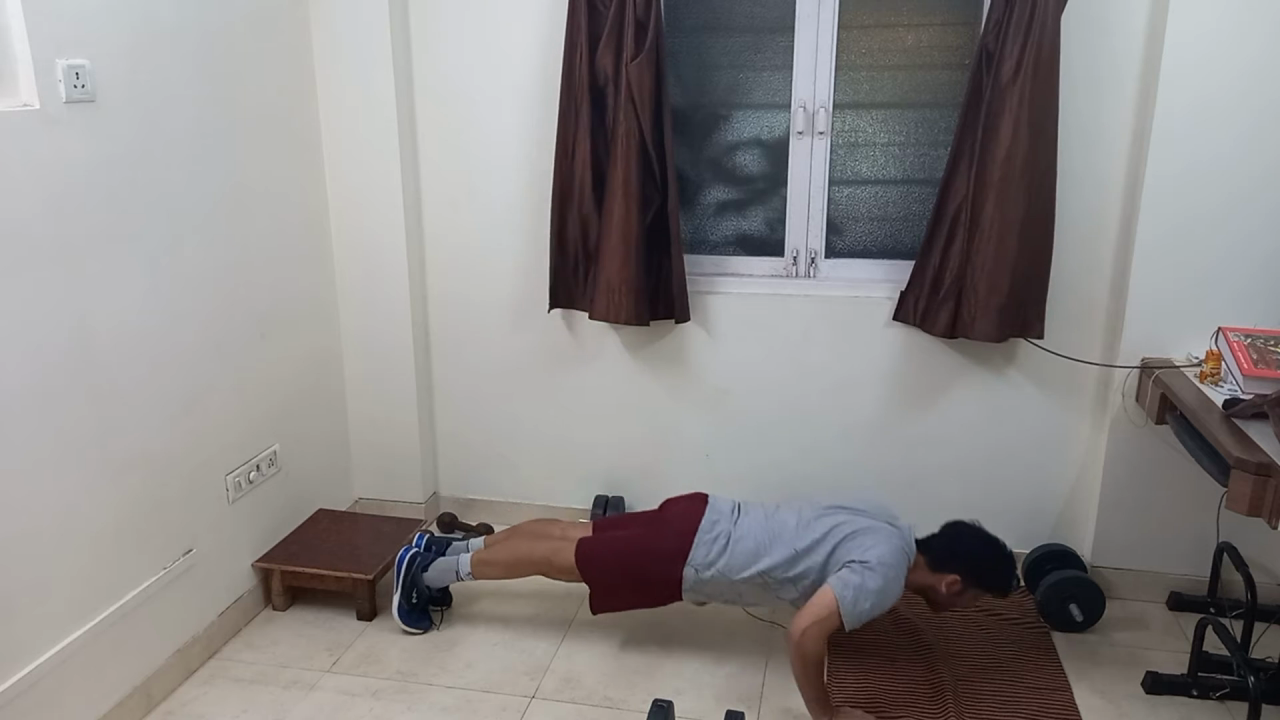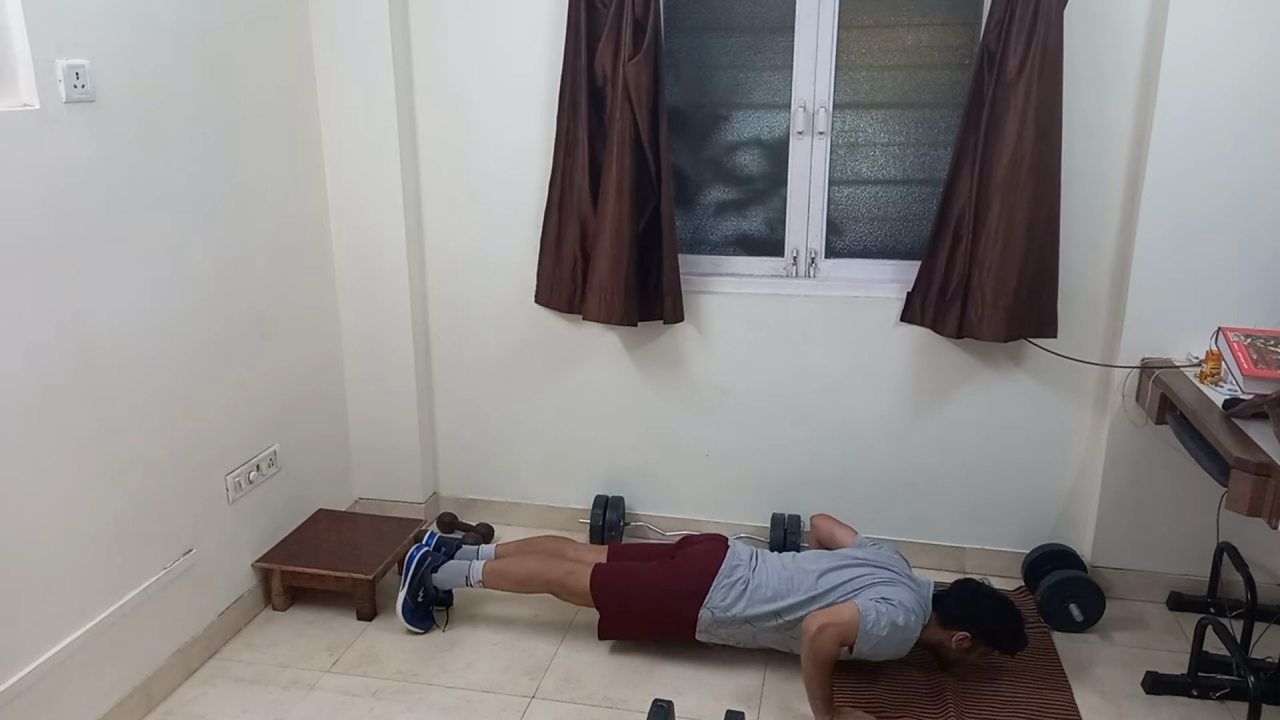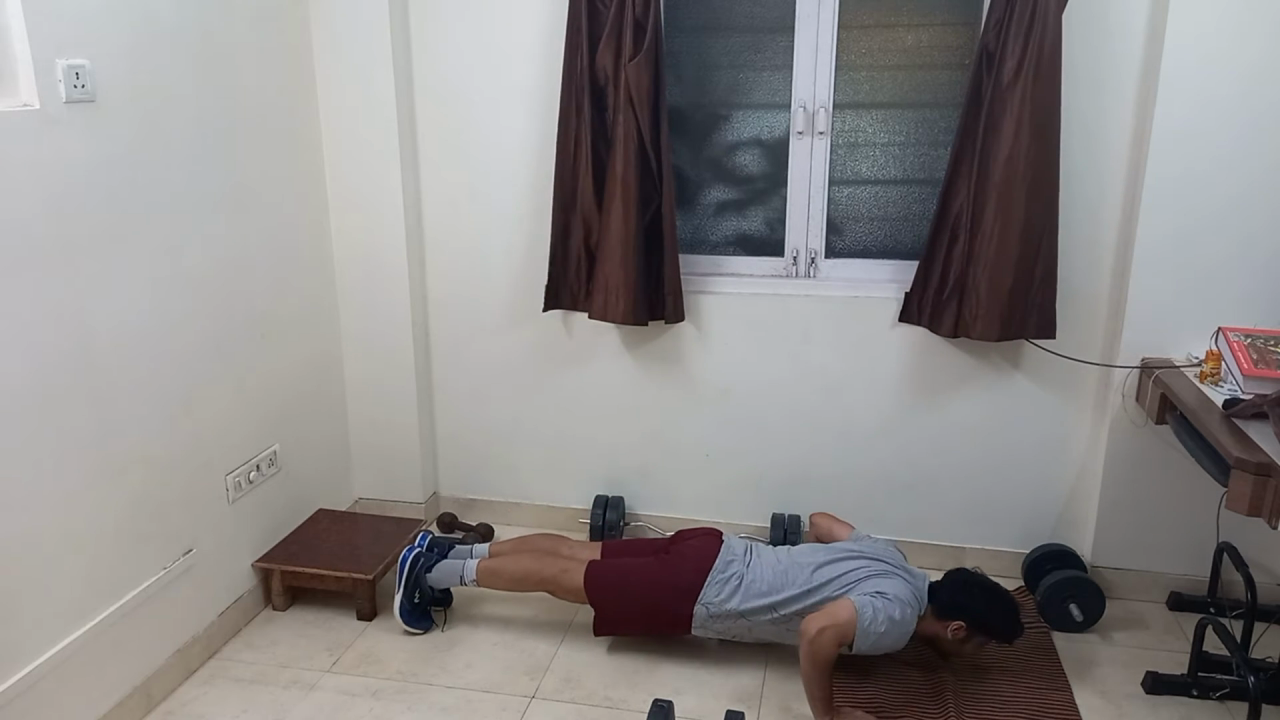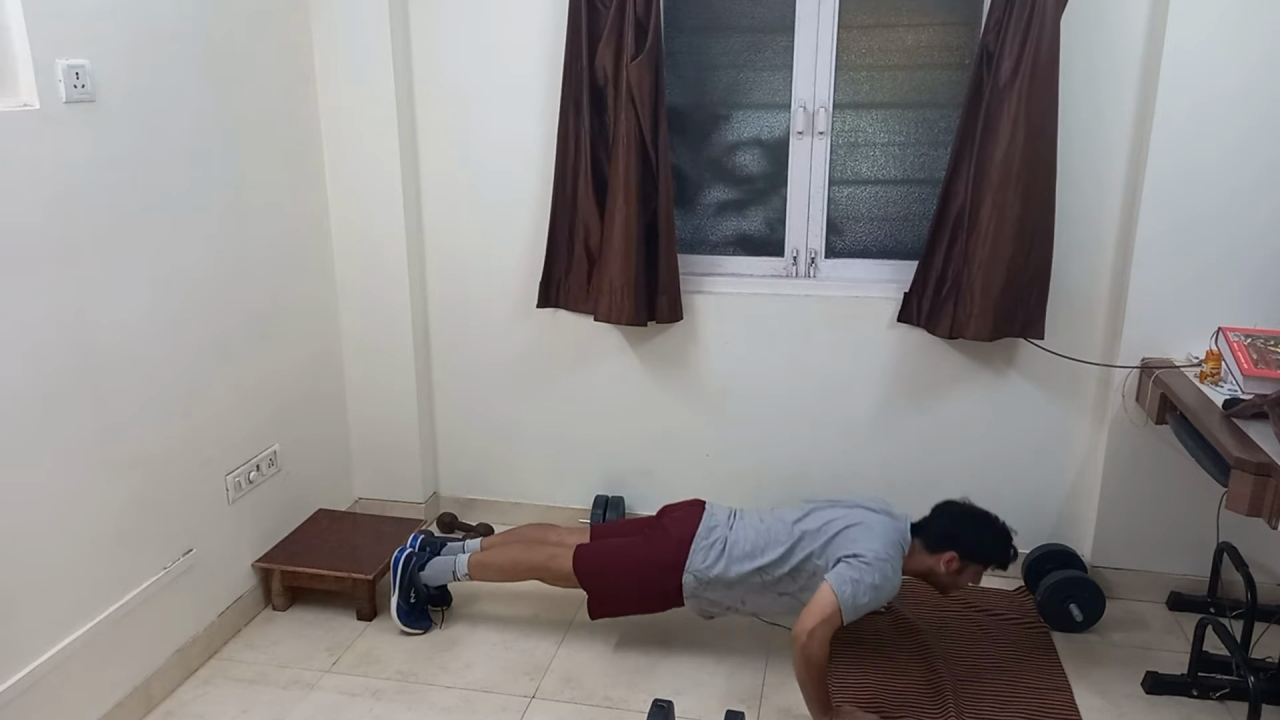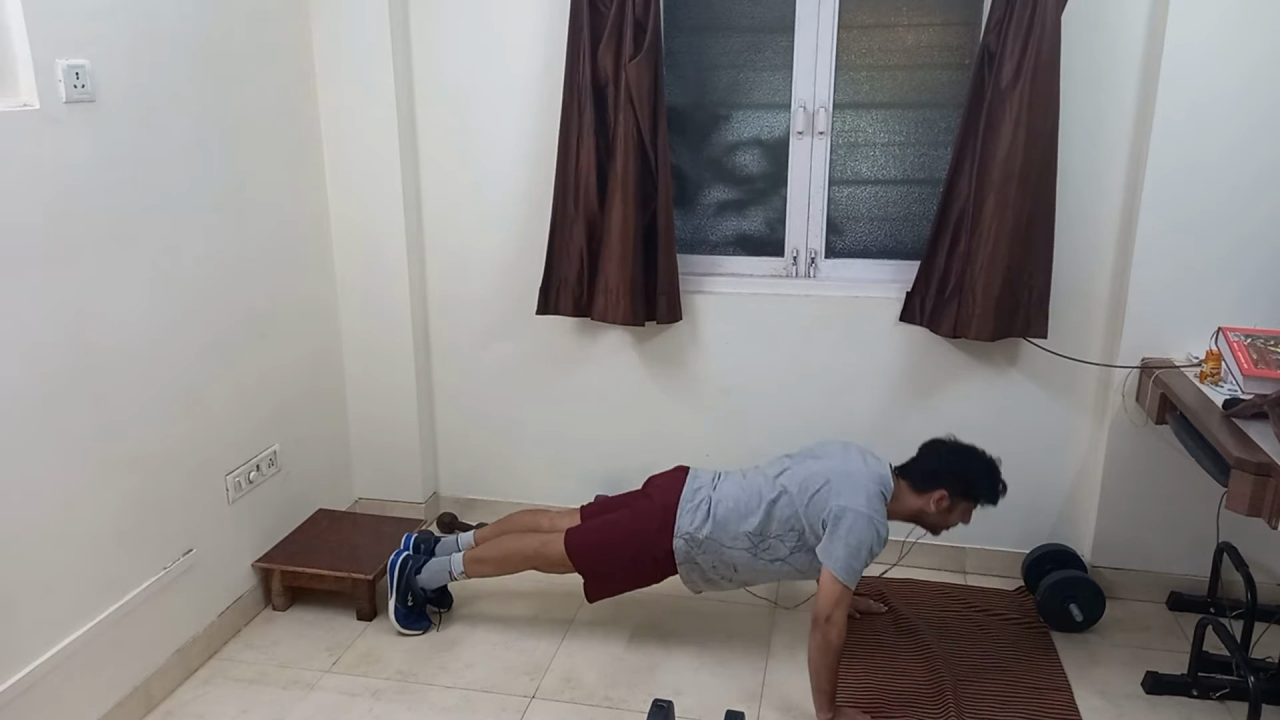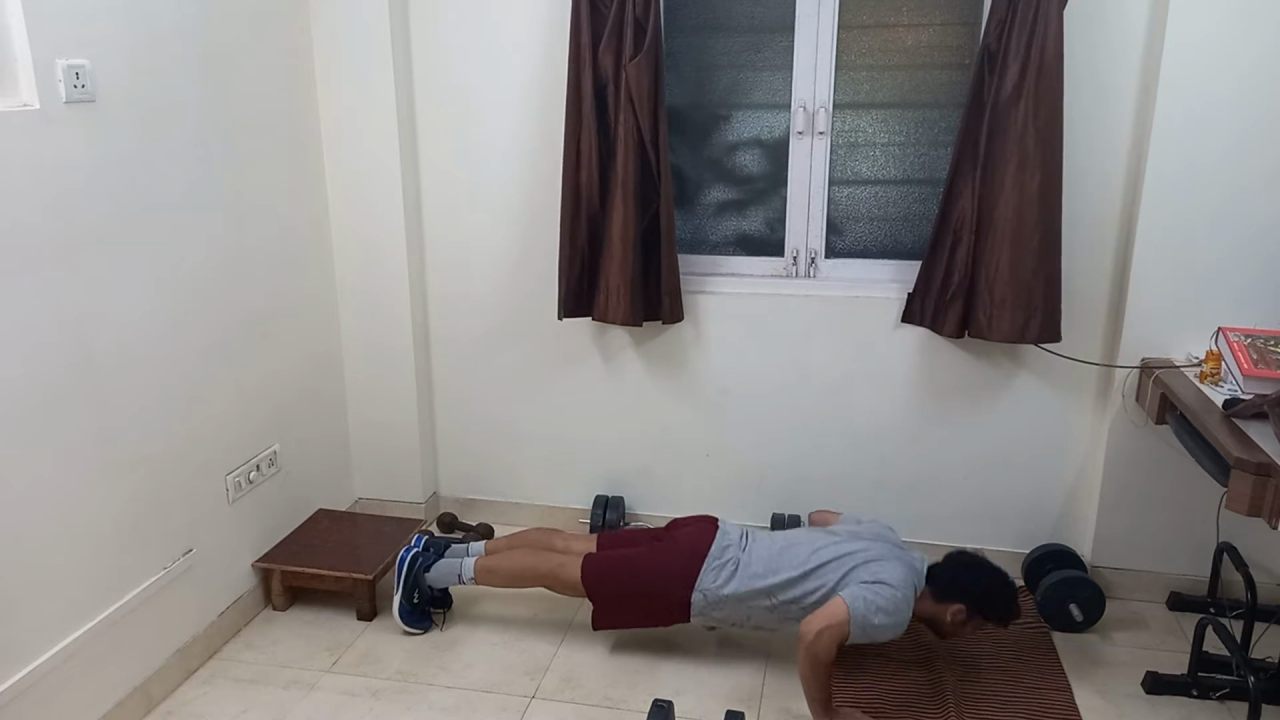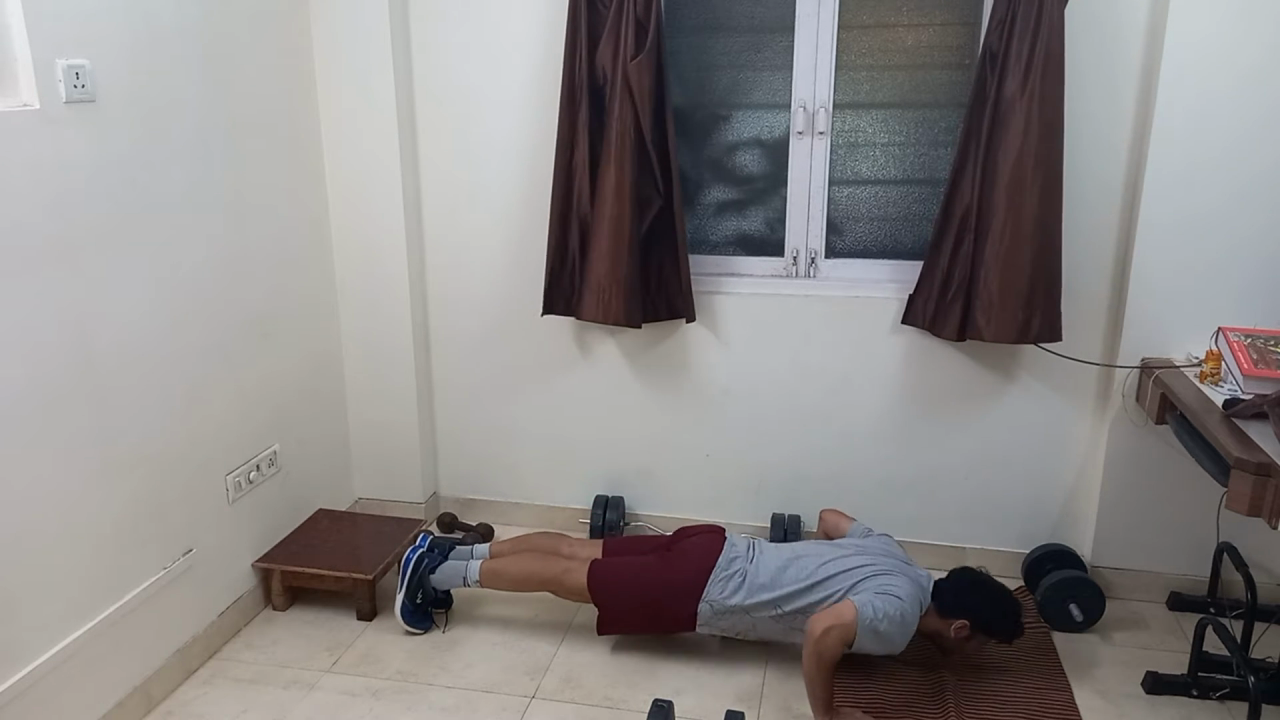
dt=0.5s
person 1, frame 1
left shoulder: (887, 527)
right shoulder: (885, 573)
right elbow: (804, 632)
left wrist: (847, 602)
left hip: (701, 519)
right hip: (691, 557)
left knee: (568, 535)
right knee: (558, 559)
left ankle: (446, 550)
right ankle: (432, 570)
person 1, frame 2
left shoulder: (893, 565)
right shoulder: (899, 623)
left elbow: (821, 522)
right elbow: (820, 630)
left hip: (718, 559)
right hip: (707, 598)
left knee: (583, 556)
right knee: (571, 582)
left ankle: (454, 552)
right ankle: (440, 571)
person 1, frame 3
left shoulder: (890, 559)
right shoulder: (895, 614)
left elbow: (820, 520)
right elbow: (817, 633)
left hip: (713, 555)
right hip: (702, 595)
left knee: (577, 555)
right knee: (565, 579)
left ankle: (451, 553)
right ankle: (435, 571)
person 1, frame 4
left shoulder: (885, 518)
right shoulder: (881, 566)
right elbow: (807, 635)
left wrist: (847, 601)
left hip: (699, 528)
right hip: (688, 565)
left knee: (567, 538)
right knee: (556, 566)
left ankle: (441, 550)
right ankle: (429, 570)
person 1, frame 5
left shoulder: (865, 464)
right shoulder: (864, 514)
right elbow: (827, 620)
left wrist: (840, 586)
left hip: (686, 494)
right hip: (680, 534)
left knee: (556, 525)
right knee: (548, 552)
left ankle: (439, 547)
right ankle: (426, 572)
person 1, frame 6
left shoulder: (891, 548)
right shoulder: (891, 605)
left elbow: (820, 516)
right elbow: (816, 634)
left hip: (711, 542)
right hip: (700, 583)
left knee: (575, 547)
right knee: (564, 575)
left ankle: (447, 551)
right ankle: (432, 569)
person 1, frame 7
left shoulder: (893, 558)
right shoulder: (897, 614)
left elbow: (829, 516)
right elbow: (823, 632)
left hip: (718, 552)
right hip: (707, 592)
left knee: (578, 552)
right knee: (569, 579)
left ankle: (452, 554)
right ankle: (437, 572)
